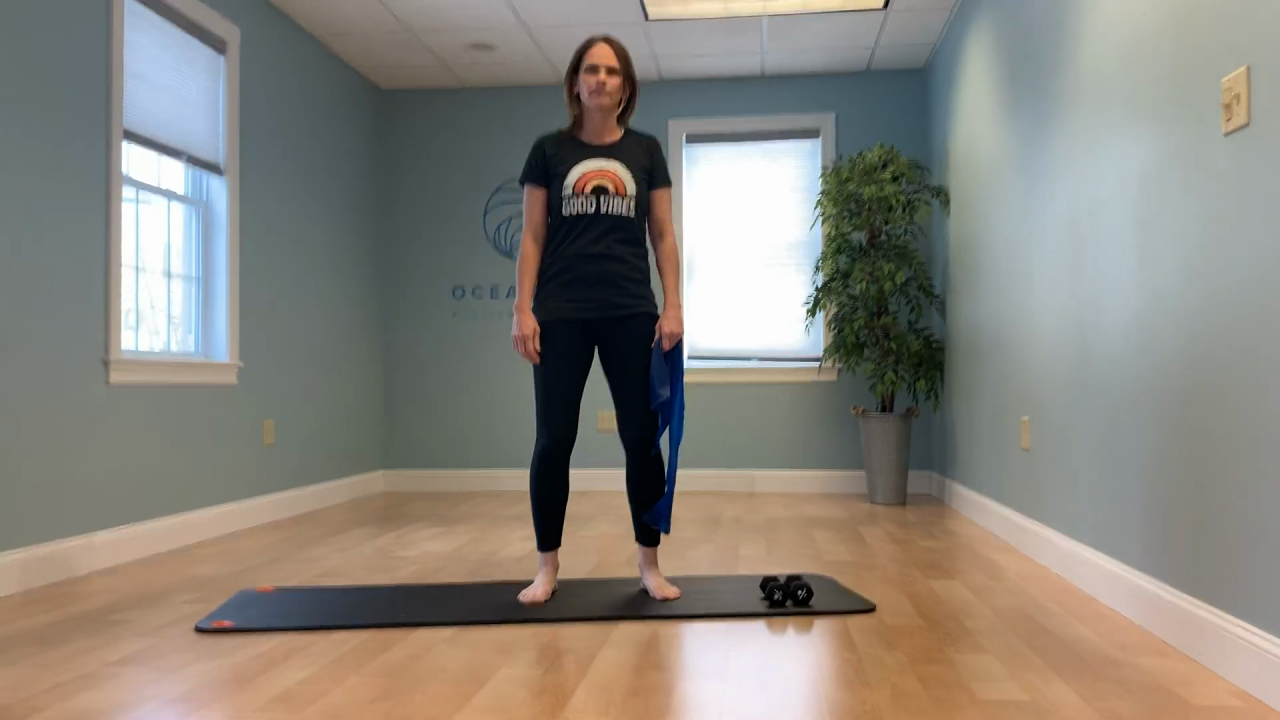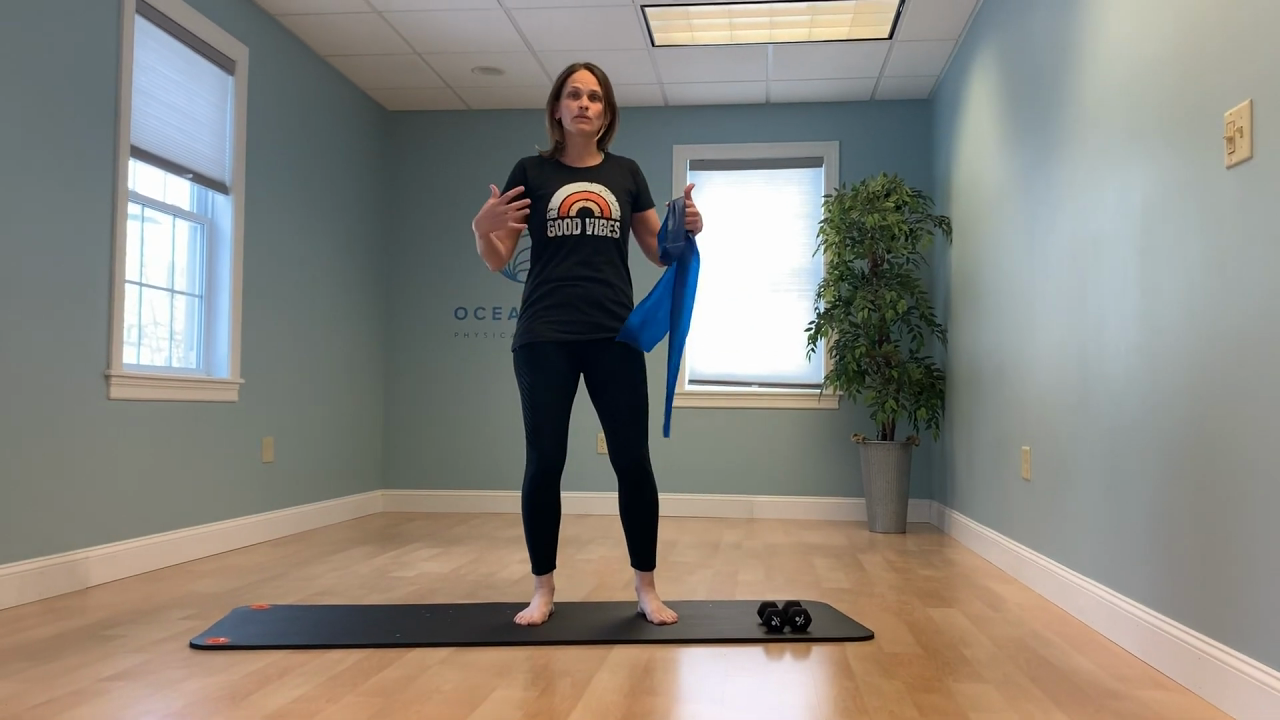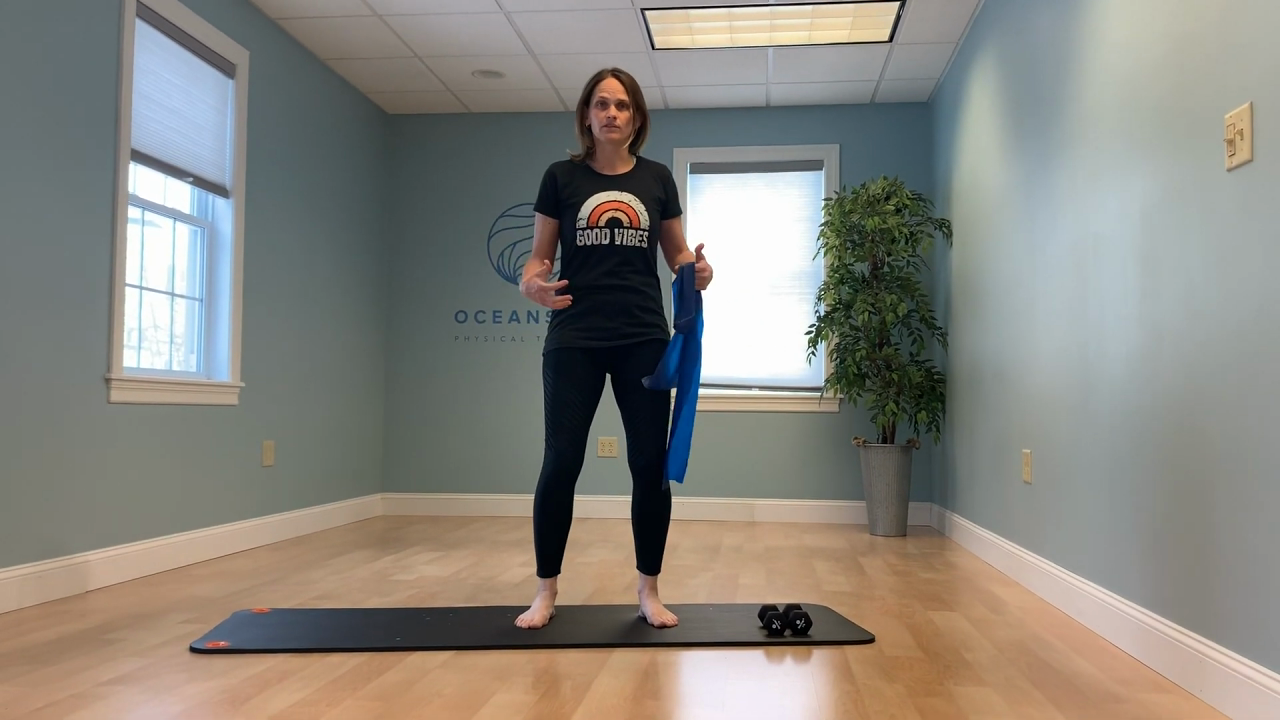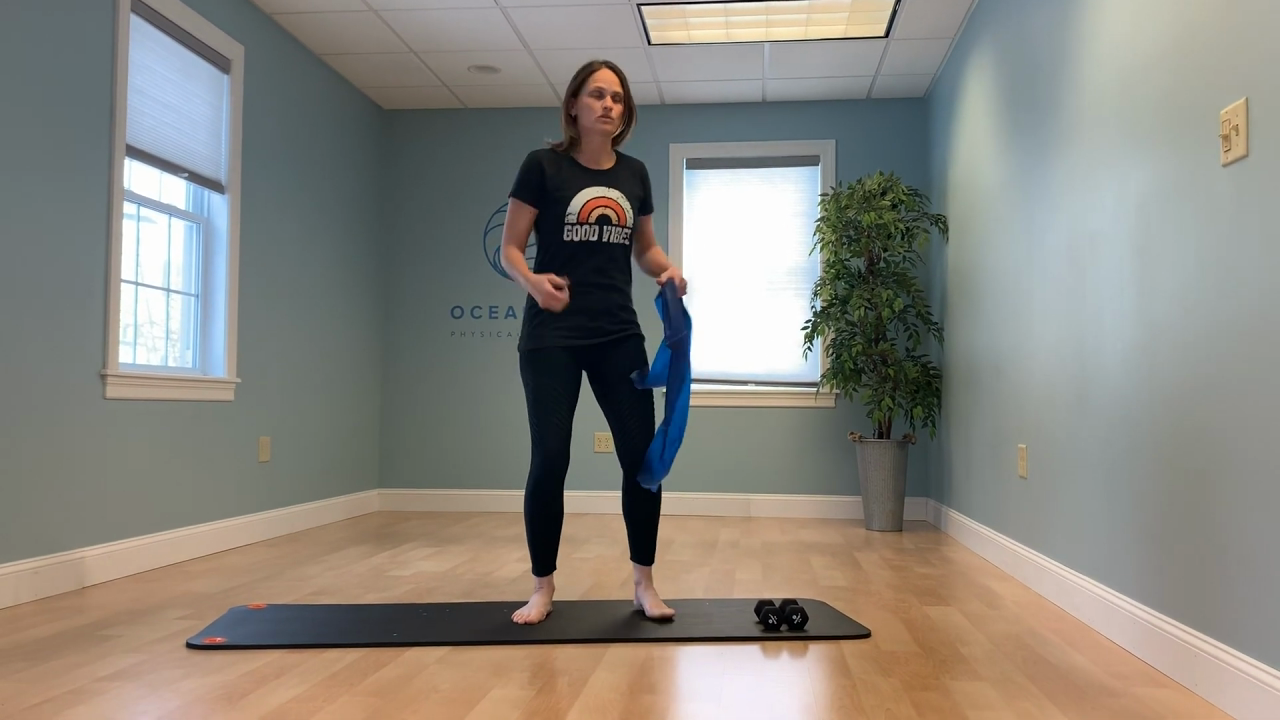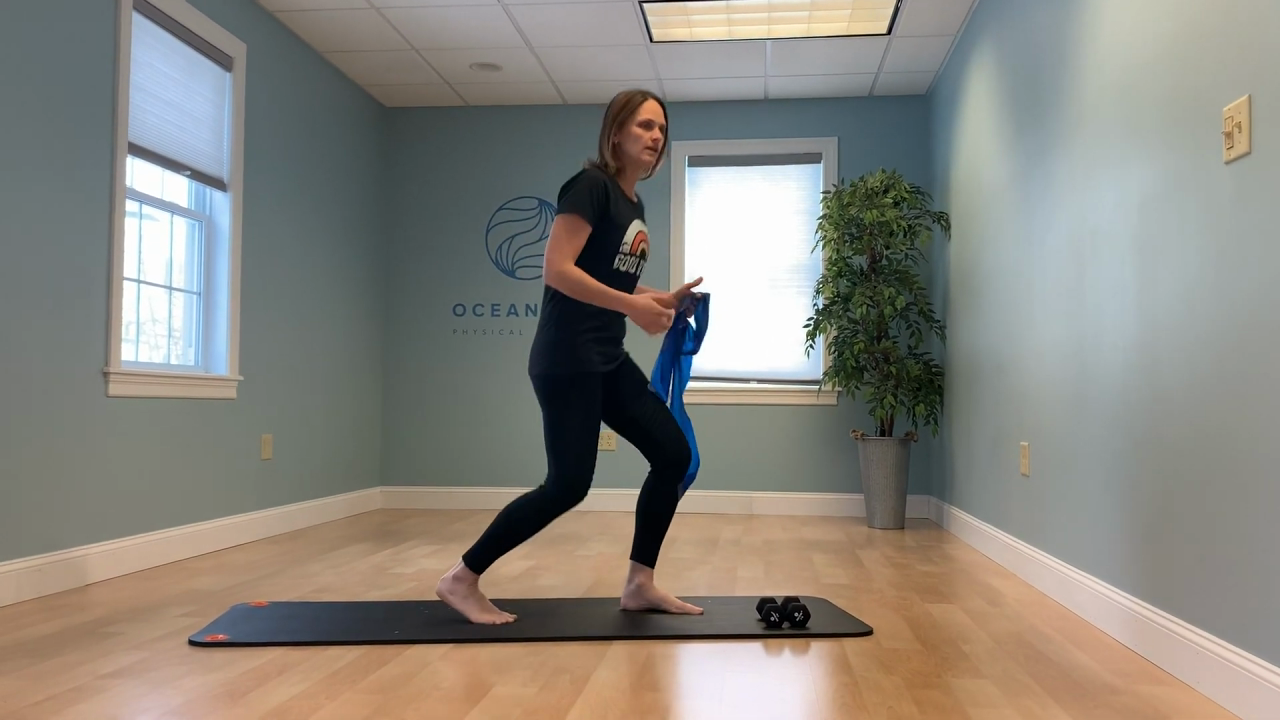
dt=1s
person 1, frame 1
left shoulder: (646, 150)
right shoulder: (549, 150)
left elbow: (663, 235)
right elbow: (533, 236)
left wrist: (672, 306)
right wrist: (523, 308)
left hip: (631, 313)
right hip: (561, 314)
left knee: (642, 438)
right knee: (553, 439)
left ankle: (649, 564)
right ankle: (547, 567)
person 1, frame 2
left shoulder: (626, 173)
right shoulder: (530, 172)
left elbow: (657, 251)
right elbow: (498, 259)
left wrist: (687, 230)
right wrist: (483, 227)
left hip: (614, 333)
right hip: (545, 335)
left knee: (633, 459)
right knee: (544, 460)
left ankle: (646, 588)
right ankle: (543, 589)
person 1, frame 3
left shoulder: (657, 178)
right shoulder: (561, 177)
left elbow: (676, 252)
right elbow: (540, 255)
left wrist: (697, 270)
right wrist: (531, 285)
left hip: (643, 340)
right hip: (574, 340)
left knee: (650, 463)
right knee: (561, 462)
left ankle: (649, 591)
right ankle: (545, 592)
person 1, frame 4
left shoulder: (635, 173)
right shoulder: (543, 166)
right elbow: (510, 247)
left wrist: (667, 272)
right wrist: (532, 283)
left hip: (618, 334)
right hip: (552, 336)
left knee: (641, 452)
right knee: (551, 459)
left ankle: (644, 579)
right ankle: (542, 587)
person 1, frame 5
left shoulder: (635, 204)
right shoulder: (590, 186)
right elbow: (556, 268)
left wrist: (666, 301)
right wrist: (633, 307)
left hip: (610, 361)
right hip: (567, 359)
left knee: (674, 455)
right knee: (568, 485)
left ankle: (639, 584)
right ankle: (461, 579)
